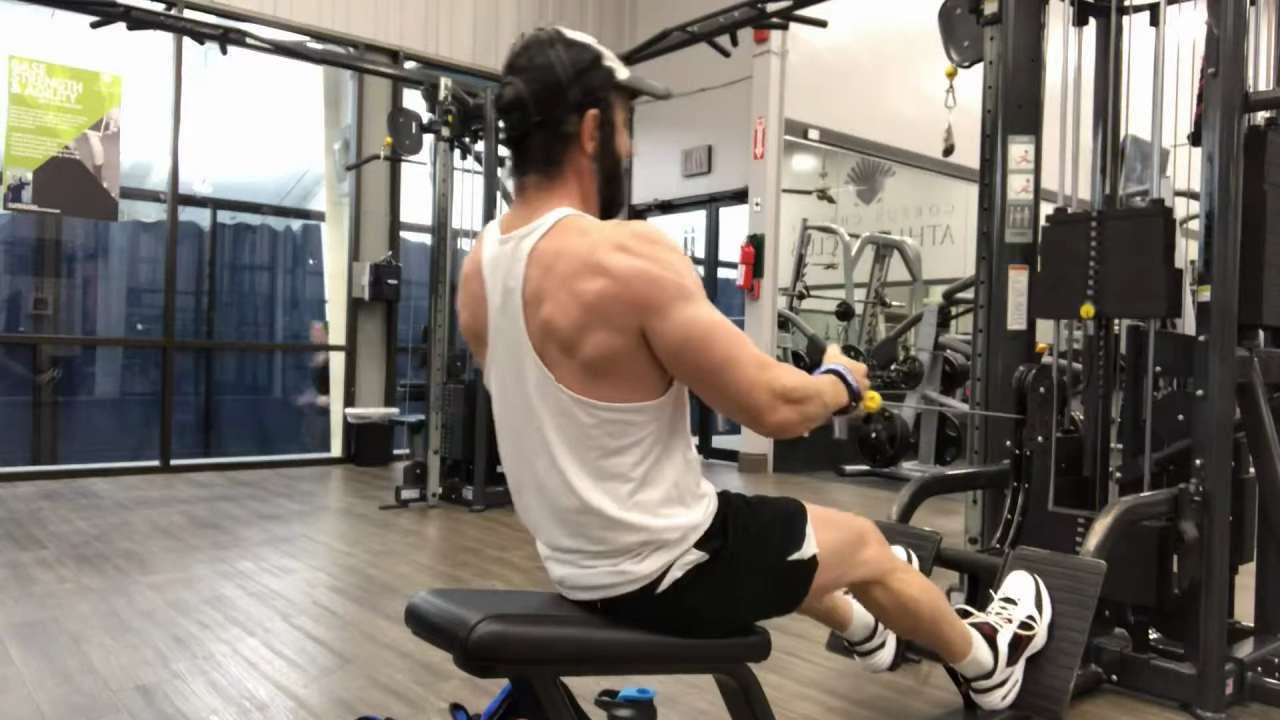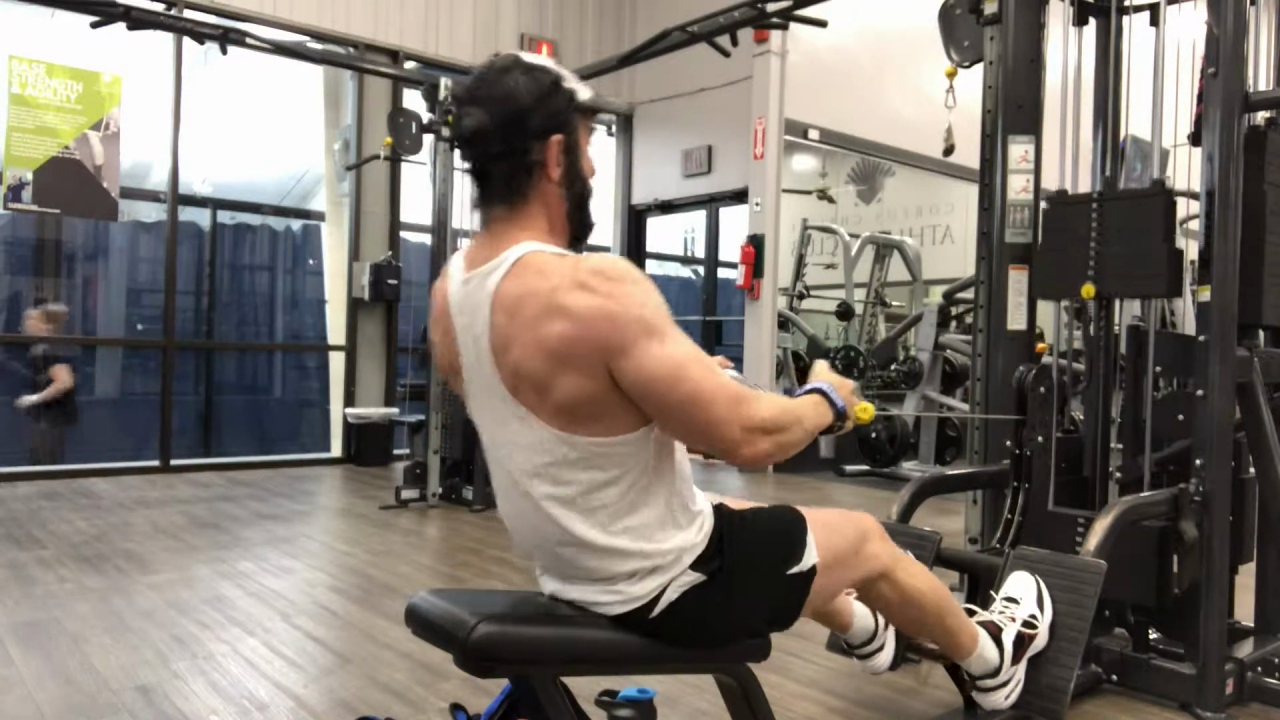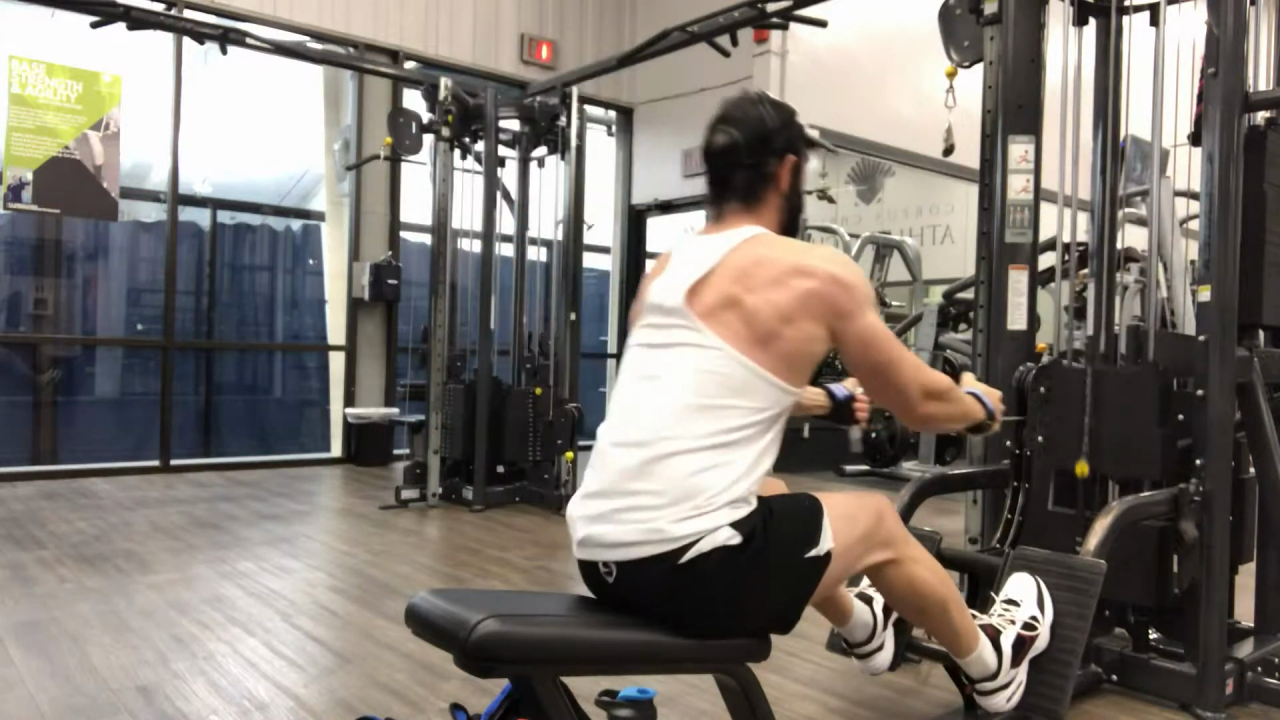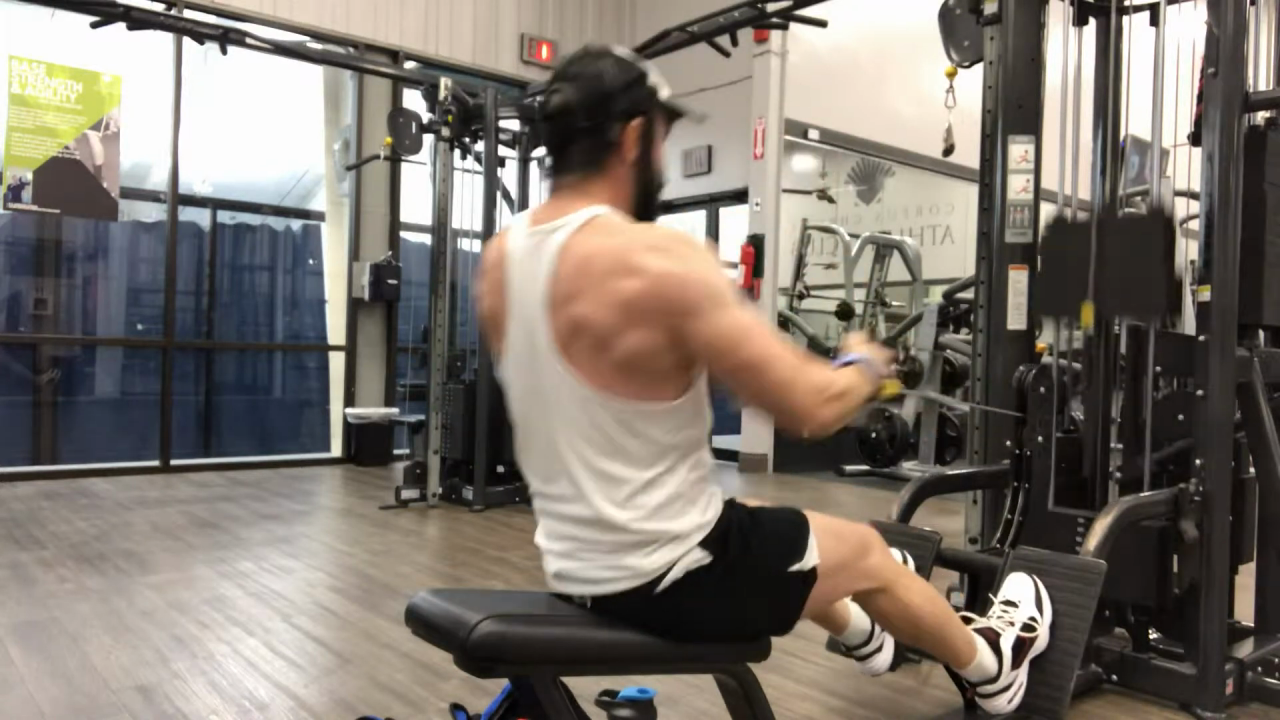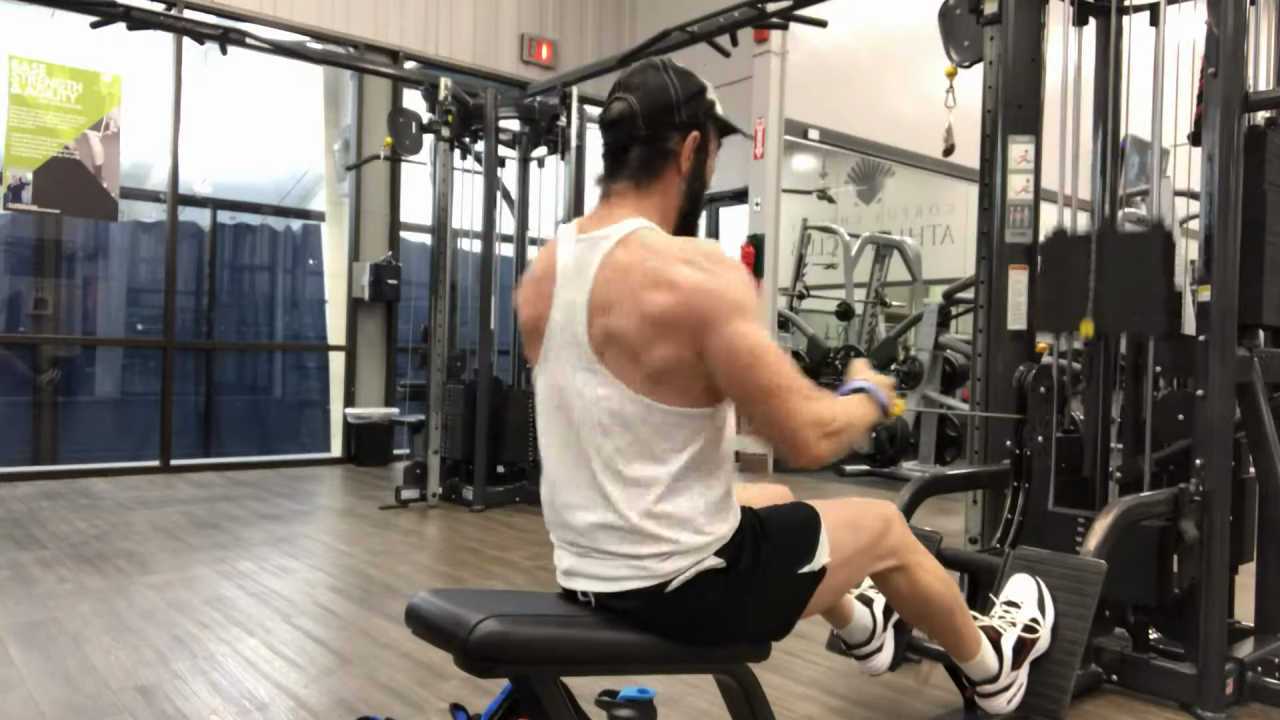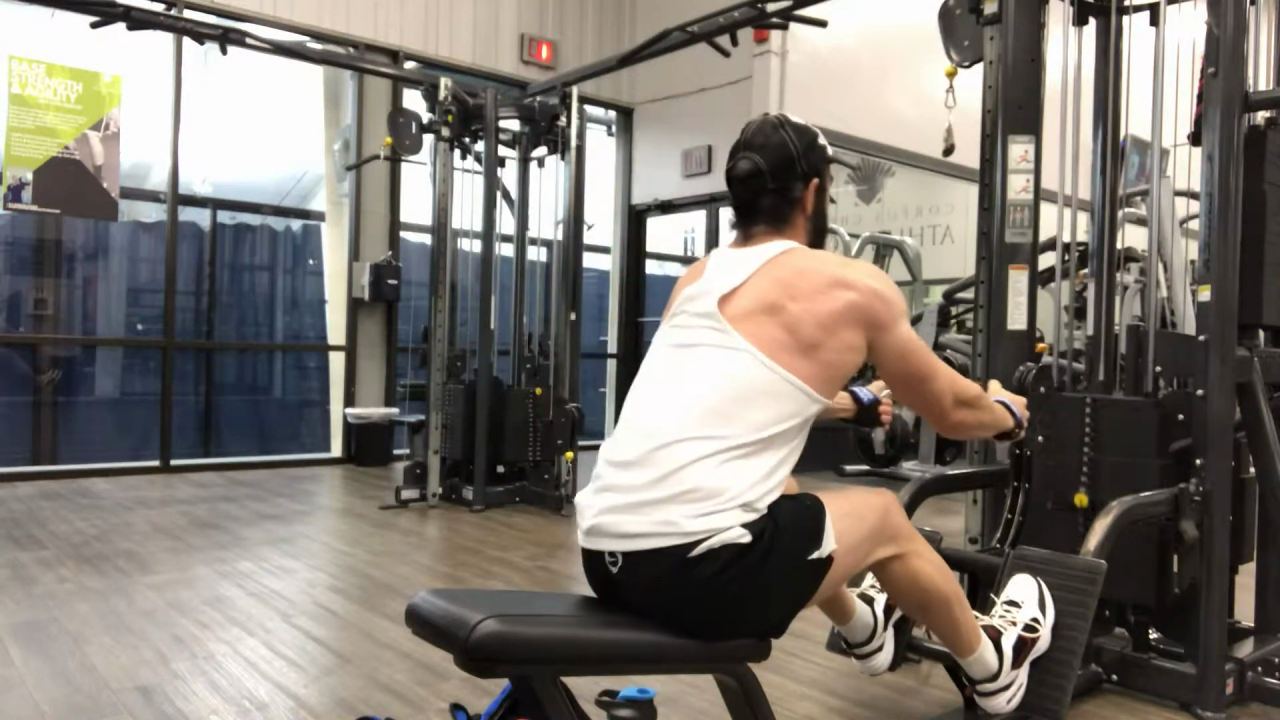
dt=0.7s
person 1, frame 1
left shoulder: (480, 263)
right shoulder: (625, 258)
right elbow: (773, 404)
right wrist: (842, 382)
left hip: (577, 565)
right hip: (663, 572)
left knee: (774, 526)
right knee: (862, 543)
left ankle: (864, 633)
right ankle: (987, 663)
person 1, frame 2
left shoulder: (452, 290)
right shoulder: (590, 292)
right elbow: (748, 435)
left wrist: (681, 375)
right wrist: (826, 400)
left hip: (578, 575)
right hip: (663, 588)
left knee: (760, 518)
right knee: (863, 538)
left ankle: (865, 629)
right ankle: (990, 660)
person 1, frame 3
left shoulder: (665, 267)
right shoulder: (818, 274)
right elbow: (919, 401)
left wrist: (829, 399)
right wrist: (979, 404)
left hip: (600, 555)
right hip: (689, 565)
left knee: (769, 501)
right knee: (876, 522)
left ankle: (866, 629)
right ankle: (992, 667)
person 1, frame 4
left shoulder: (502, 257)
right shoulder: (658, 263)
right elbow: (813, 408)
right wrist: (864, 367)
left hip: (576, 572)
right hip: (663, 577)
left knee: (765, 531)
right knee: (861, 549)
left ankle: (861, 630)
person 1, frame 5
left shoulder: (544, 267)
right shoulder: (690, 274)
right elbow: (809, 439)
right wrist: (868, 398)
left hip: (585, 574)
right hip: (680, 588)
left knee: (769, 499)
right knee: (880, 525)
left ankle: (864, 628)
person 1, frame 6
left shoulder: (698, 276)
right shoulder: (853, 287)
right elbow: (949, 408)
left wrist: (855, 403)
right wrist: (1006, 412)
left hip: (604, 551)
right hip: (696, 563)
right knee: (882, 516)
left ankle: (865, 629)
right ankle: (993, 669)
